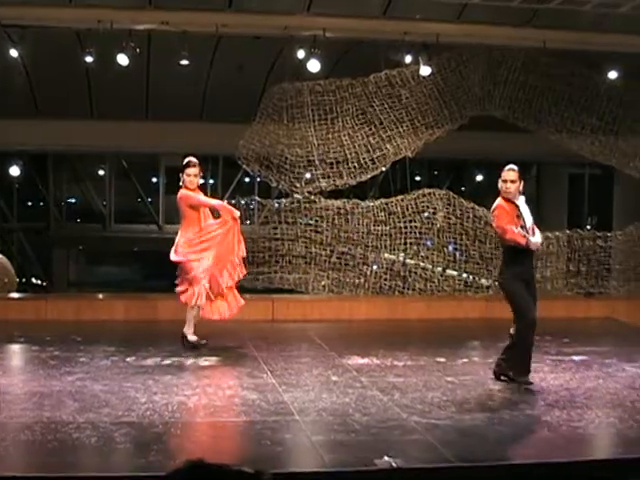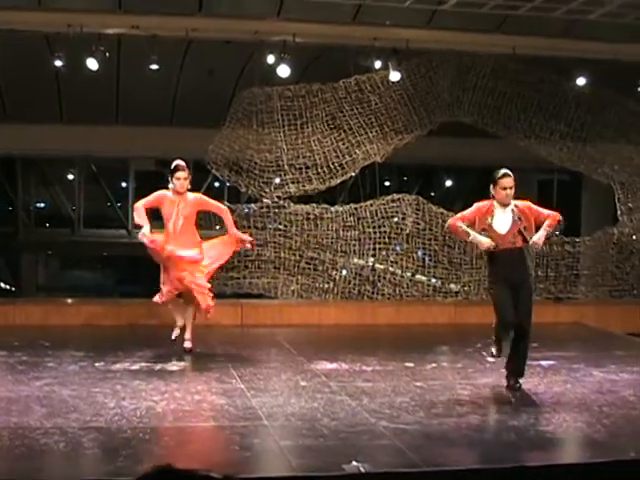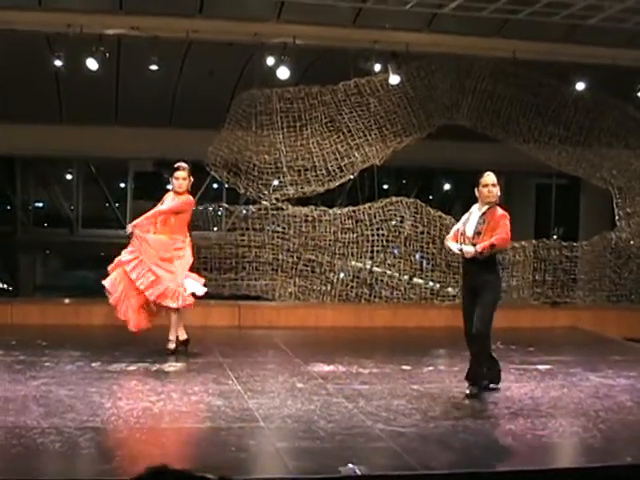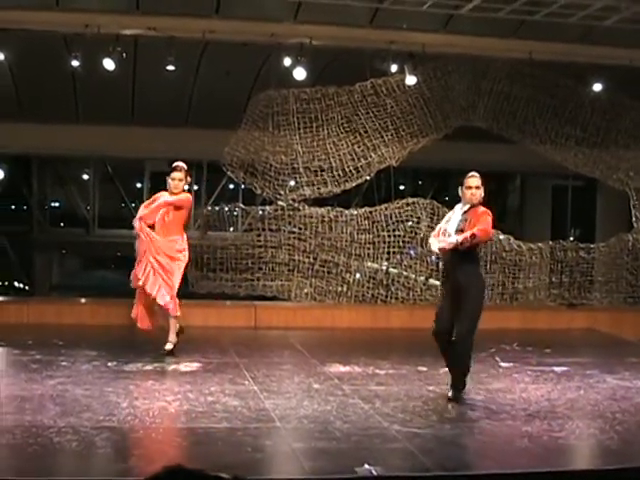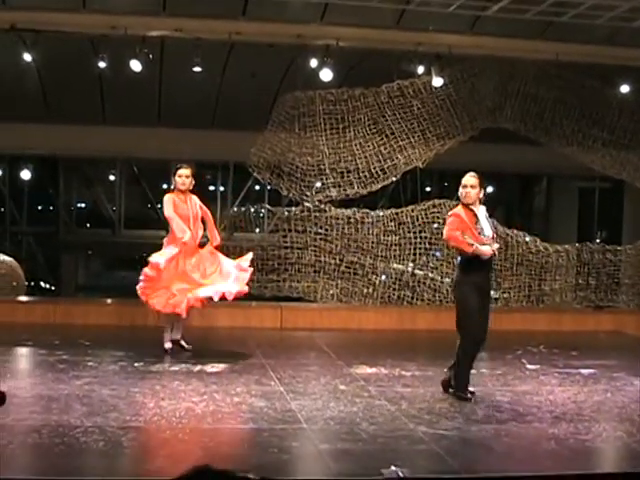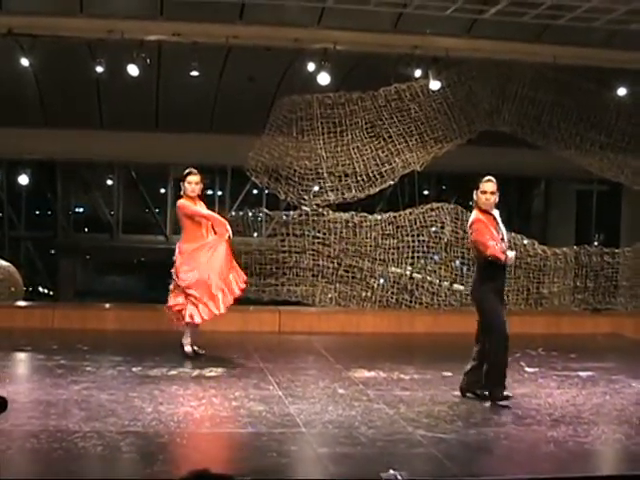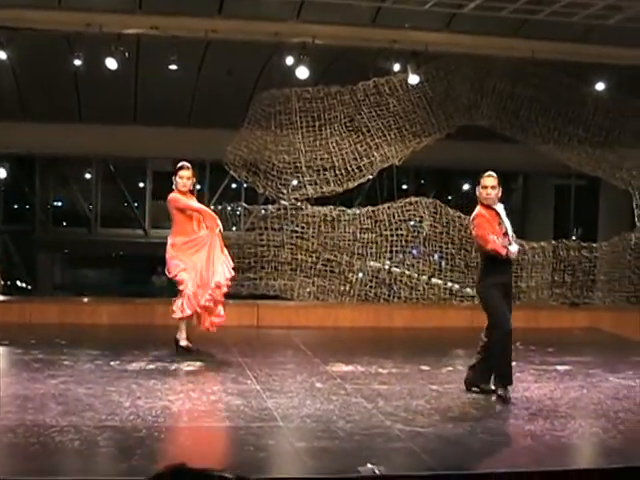
dt=0.7s
person 1, frame 1
left shoulder: (522, 204)
right shoulder: (500, 206)
left elbow: (532, 228)
right elbow: (507, 233)
left wrist: (537, 238)
right wrist: (528, 241)
left hip: (527, 272)
right hip: (511, 274)
left knee: (527, 323)
right knee: (526, 320)
left ankle: (505, 367)
right ankle: (519, 370)
person 1, frame 2
left shoulder: (524, 208)
right shoulder: (481, 209)
left elbow: (554, 217)
right elbow: (453, 223)
left wrist: (541, 235)
right wrist: (474, 236)
left hip: (521, 274)
right hip: (498, 275)
left knee: (523, 325)
right knee: (504, 320)
left ankle: (514, 374)
right ankle: (498, 341)
person 1, frame 3
left shoulder: (500, 216)
right shoulder: (469, 215)
left elbow: (503, 241)
right elbow: (451, 236)
left wrist: (476, 250)
right wrist: (456, 246)
left hip: (488, 279)
right hip: (469, 279)
left knee: (480, 330)
right knee: (471, 333)
left ankle: (476, 380)
right ankle: (491, 375)
person 1, frame 4
left shoulder: (482, 214)
right shoulder: (452, 214)
left elbow: (484, 233)
right elbow: (436, 234)
left wrist: (455, 240)
right wrist: (435, 244)
left hip: (471, 279)
right hip: (450, 280)
left knee: (464, 334)
right knee: (440, 330)
left ankle: (457, 386)
right ankle: (456, 368)
person 1, frame 5
left shoulder: (483, 214)
right shoulder: (457, 215)
right elbow: (450, 237)
left wrist: (492, 246)
right wrist: (475, 248)
left hip: (484, 281)
right hip: (467, 281)
left knee: (478, 336)
right knee: (471, 334)
left ankle: (453, 378)
right ankle: (460, 385)
person 1, frame 6
left shoulder: (494, 217)
right shoulder: (478, 220)
left elbow: (502, 247)
right elbow: (488, 248)
left wrist: (508, 254)
right wrist: (505, 256)
left hip: (496, 285)
right hip: (485, 287)
left knee: (487, 337)
right knee: (500, 334)
left ankle: (472, 383)
right ankle: (495, 388)
person 1, frame 7
left shoulder: (499, 212)
right shoulder: (480, 215)
left elbow: (508, 241)
right elbow: (488, 243)
left wrist: (512, 247)
right wrist: (506, 251)
left hip: (504, 279)
right hip: (490, 281)
left knee: (495, 332)
right knee: (503, 330)
left ankle: (477, 377)
right ankle: (502, 383)
person 2, frame 1
left shoulder: (198, 194)
right shoulder: (184, 195)
left elbow: (207, 220)
right elbow: (211, 203)
left wrist: (228, 219)
right wrist: (233, 212)
left hip: (202, 246)
right hip: (188, 246)
left knee: (205, 288)
right knee: (198, 286)
left ankle: (190, 331)
right ankle: (189, 330)
person 2, frame 2
left shoulder: (196, 198)
right shoulder: (163, 196)
left elbow: (221, 209)
right elbow: (139, 205)
left wrist: (232, 231)
right wrist: (146, 225)
left hip: (192, 250)
right hip: (170, 250)
left knee: (193, 293)
right knee: (170, 290)
left ankle: (189, 337)
right ankle: (179, 323)
person 2, frame 3
left shoulder: (187, 201)
right shoulder: (168, 196)
left elbow: (161, 211)
right elbow: (157, 212)
left wrist: (136, 223)
right wrist: (148, 231)
left hip: (178, 250)
right hip: (161, 250)
left knee: (170, 292)
right knee: (158, 292)
left ankle: (173, 338)
right ankle: (182, 335)
person 2, frame 4
left shoulder: (186, 199)
right shoulder: (161, 196)
left elbow: (170, 201)
right elbow: (145, 206)
left wrist: (144, 216)
right wrist: (139, 224)
left hip: (175, 251)
right hip: (156, 249)
left knee: (167, 293)
right knee: (150, 290)
left ankle: (172, 339)
right ankle: (175, 326)
person 2, frame 5
left shoulder: (195, 200)
right shoulder: (170, 198)
left elbow: (207, 216)
right elbow: (169, 213)
left wrist: (214, 238)
right wrist: (182, 230)
left hip: (194, 251)
right hip: (176, 250)
left knee: (195, 295)
right knee: (177, 293)
left ankle: (177, 335)
right ankle: (167, 337)
person 2, frame 6
left shoulder: (200, 204)
right shoulder: (182, 204)
left elbow: (209, 227)
right elbow: (207, 215)
left wrist: (220, 235)
right wrist: (226, 226)
left hip: (204, 254)
right hip: (188, 254)
left knee: (203, 296)
right knee: (193, 296)
left ankle: (188, 340)
right ankle: (187, 342)
person 2, frame 7
left shoulder: (192, 198)
right shoulder: (173, 197)
left elbow: (200, 221)
right elbow: (198, 208)
left wrist: (212, 228)
right wrist: (216, 221)
left hip: (196, 249)
right hip: (179, 249)
left knee: (199, 291)
right knee: (188, 289)
left ankle: (183, 336)
right ankle: (181, 336)
